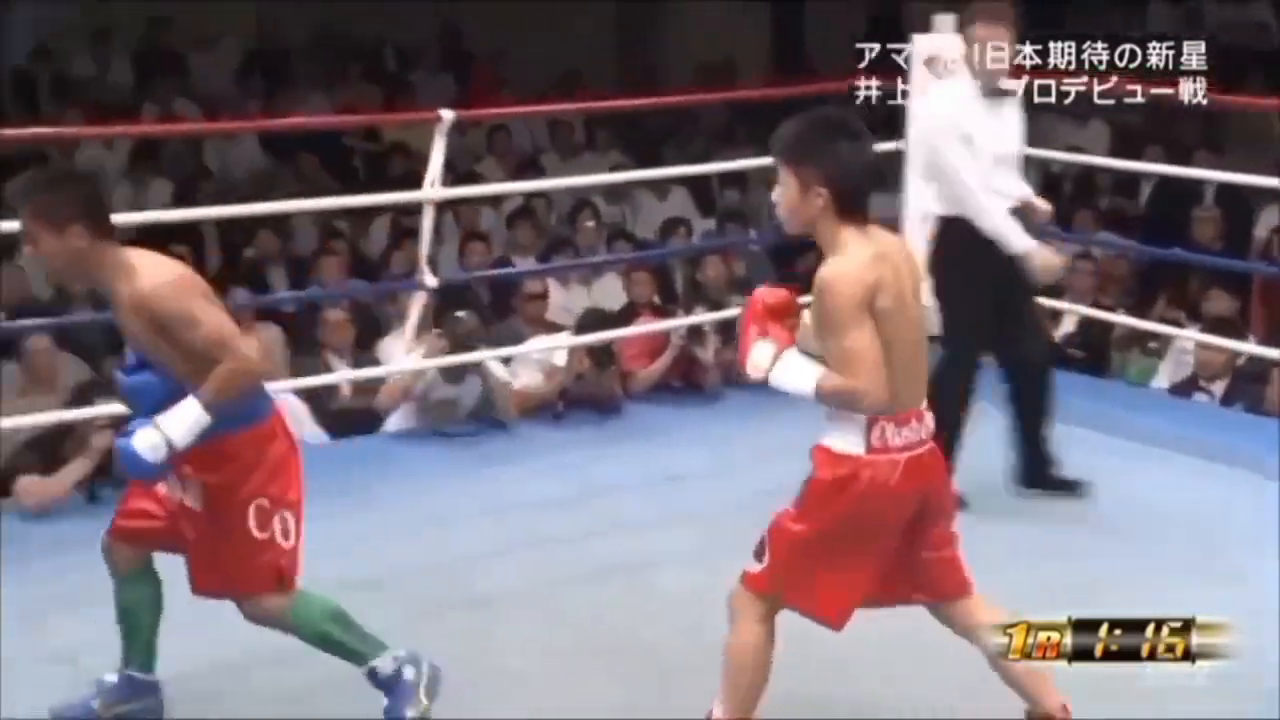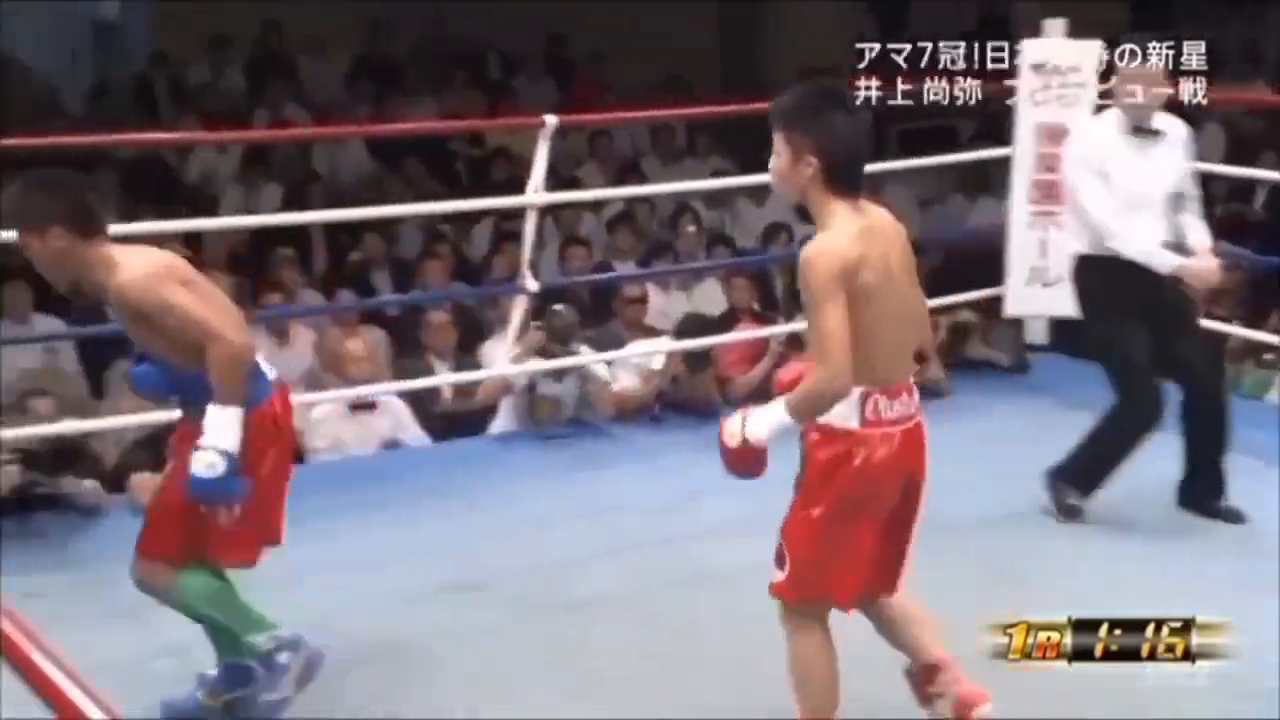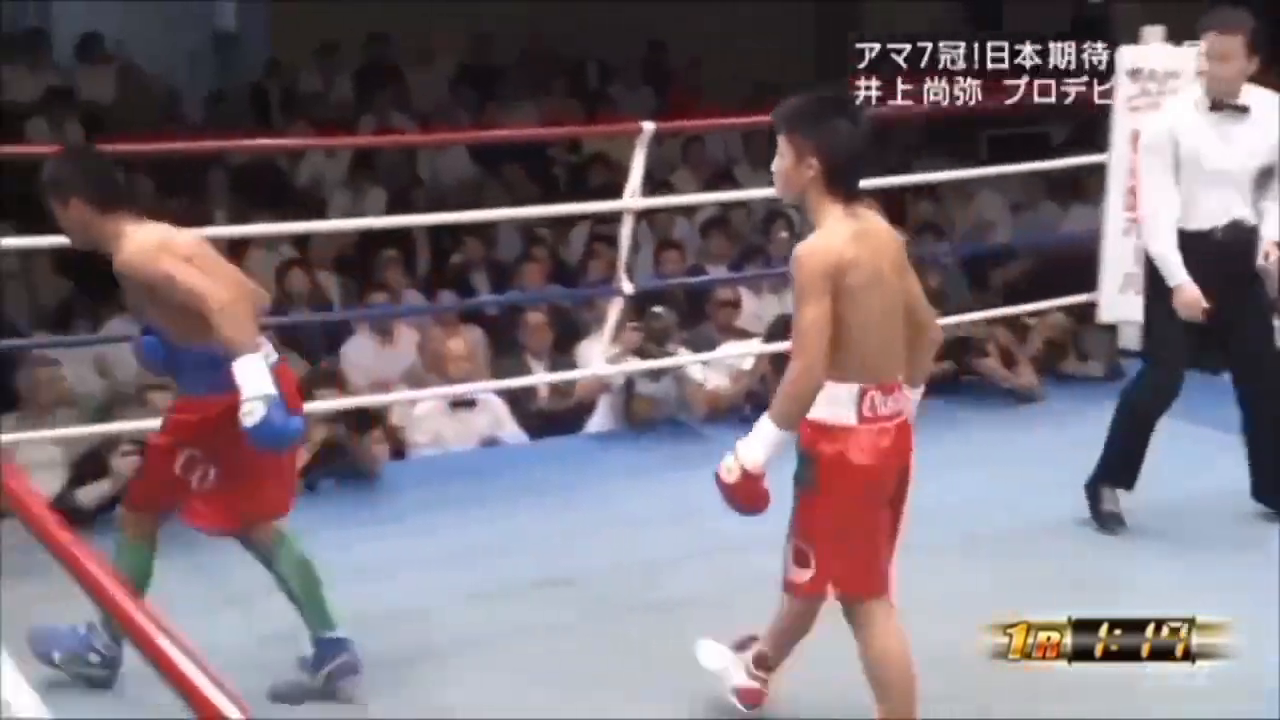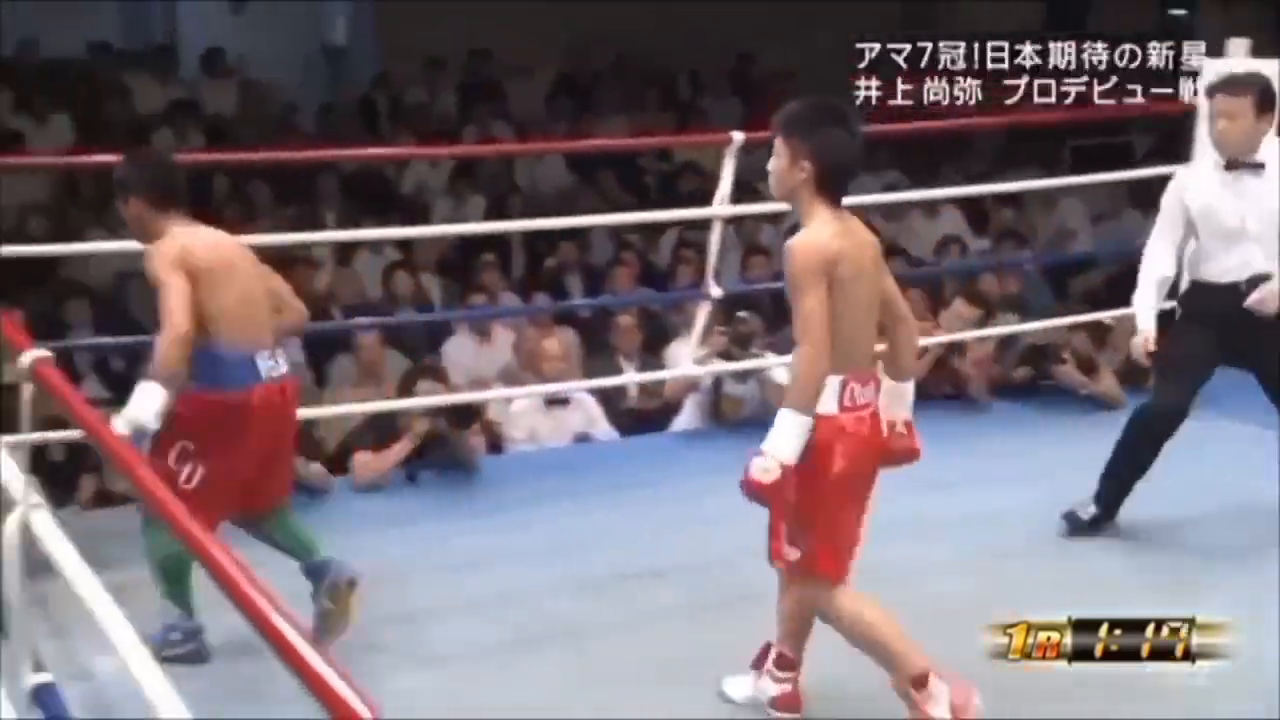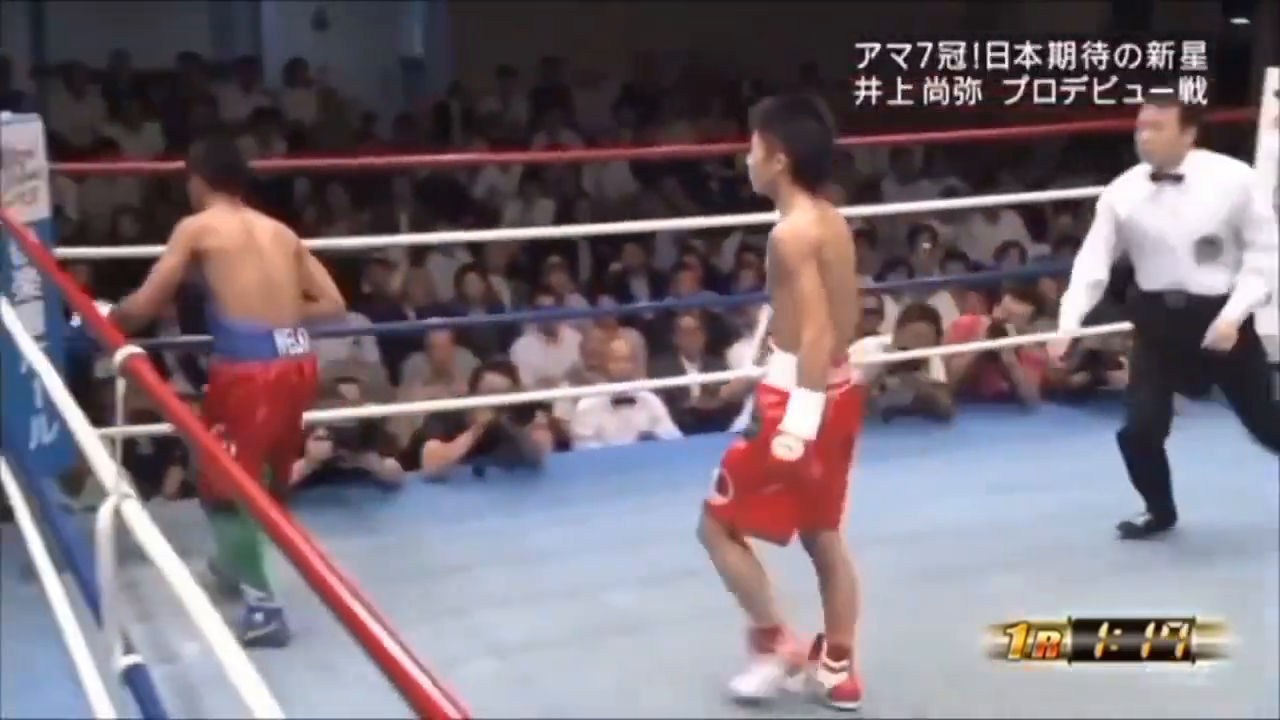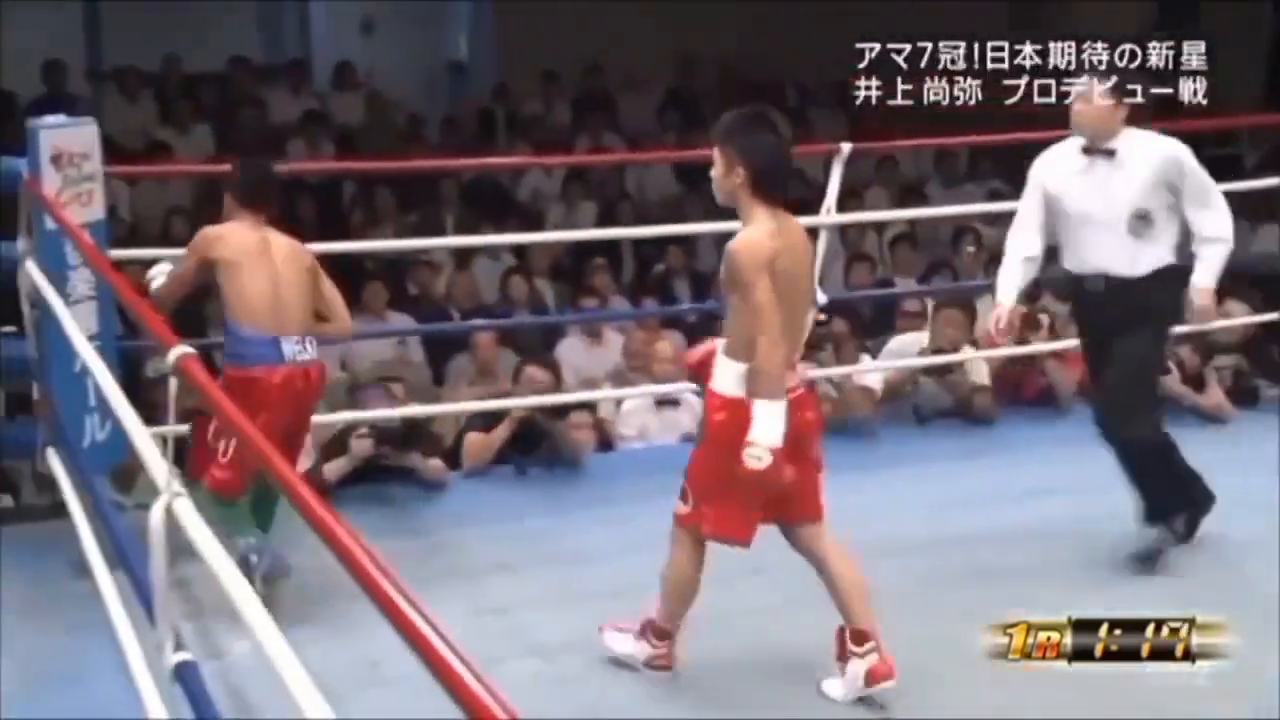
dt=0.2s
person 1, frame 1
left shoulder: (841, 276)
right shoulder: (893, 247)
left elbow: (865, 390)
left wrist: (779, 363)
right wrist: (801, 330)
left hip: (861, 465)
right hip: (918, 452)
left knee: (752, 599)
right knee: (953, 599)
person 1, frame 2
left shoulder: (826, 252)
right shoulder: (886, 226)
left elbow: (834, 379)
right elbow: (917, 330)
left wrist: (762, 423)
left hip: (851, 439)
right hip: (902, 425)
left knee: (801, 606)
right knee: (869, 587)
person 1, frame 3
left shoulder: (818, 252)
right shoulder: (883, 232)
left elbow: (807, 373)
right elbow: (926, 327)
left wrist: (752, 450)
left hip: (843, 436)
right hip: (886, 426)
left knee: (864, 598)
right knee: (807, 567)
person 1, frame 4
left shoulder: (807, 246)
right shoulder: (858, 235)
left elbow: (813, 359)
right elbow: (905, 325)
left wrist: (776, 448)
right wrist: (898, 409)
left hip: (828, 424)
right hip: (864, 416)
left knee: (821, 586)
right knee: (805, 563)
person 1, frame 5
left shoulder: (791, 233)
right shoulder: (831, 222)
left elbow: (816, 332)
left wrist: (799, 427)
left hip: (796, 404)
right hip: (836, 393)
left knee: (721, 525)
right knee: (823, 534)
left ankle: (775, 642)
right ankle: (838, 667)
person 1, frame 6
left shoulder: (748, 247)
right shoulder: (796, 233)
left elbow: (768, 345)
left wrist: (764, 437)
left hip: (746, 405)
right hip: (795, 395)
left knee: (691, 531)
right knee: (809, 532)
left ankle: (656, 640)
right ankle: (866, 653)
person 2, frame 1
left shoulder: (150, 288)
right shoulder: (122, 283)
left elbow: (244, 363)
left wrist: (170, 428)
right wrist: (146, 380)
left hip: (242, 442)
right hip: (205, 439)
left knee: (265, 598)
right knee: (124, 548)
left ankle: (400, 672)
person 2, frame 2
left shoulder: (131, 282)
right shoulder: (134, 264)
left elbow: (233, 340)
right elbow: (225, 327)
left wrist: (218, 439)
right wrist: (173, 368)
left hip: (247, 420)
right hip: (248, 408)
left knee: (155, 568)
right knee: (193, 549)
left ankle: (279, 651)
person 2, frame 3
left shoulder: (133, 255)
right shoulder: (170, 236)
left elbow: (218, 302)
right elbow: (256, 299)
left wrist: (256, 390)
left hip: (223, 396)
right hip: (250, 383)
left knee: (136, 518)
right knee: (257, 527)
left ankle: (100, 648)
right ankle: (332, 652)
person 2, frame 4
left shoulder: (167, 253)
right shoulder: (227, 243)
left elbow: (178, 334)
right elbow: (295, 312)
left wrist: (142, 408)
left hip: (227, 393)
right hip: (275, 381)
right knee: (257, 503)
left ankle: (183, 630)
right ankle: (324, 572)
person 2, frame 5
left shoulder: (196, 229)
right shoulder: (281, 232)
left elbow: (144, 307)
right elbow: (334, 305)
left wrist: (102, 317)
left hip: (247, 367)
right hip: (299, 362)
left knee: (222, 488)
right knee: (264, 470)
left ankle: (262, 608)
right ankle: (238, 564)
person 2, frame 6
left shoulder: (212, 238)
right shoulder: (301, 251)
left elbow: (162, 299)
right elbow: (343, 326)
left wrist: (157, 280)
left hip: (254, 370)
right hip: (307, 369)
left knee: (214, 474)
left ankle: (254, 547)
right ankle: (253, 549)
person 3, frame 1
left shoulder: (1013, 100)
right shoulder: (944, 106)
right elbow: (967, 186)
left wrist: (1028, 197)
right wrist: (1028, 248)
left hip: (1005, 239)
right hip: (965, 243)
left knee: (1033, 354)
right knee: (961, 361)
left ankle: (1036, 469)
person 3, frame 2
left shoulder: (1178, 135)
right shoulder: (1088, 143)
right elbow: (1109, 227)
left wrist: (1200, 246)
right wrist: (1178, 265)
left hip: (1161, 279)
right hip: (1108, 280)
left knee: (1205, 385)
right knee: (1142, 401)
left ankle: (1202, 491)
right ankle: (1070, 480)
person 3, frame 3
right shoulder: (1171, 119)
right elbow: (1157, 207)
right wrist: (1179, 280)
left hip: (1238, 257)
right hip: (1178, 258)
right knee: (1161, 380)
right ankle: (1107, 484)
person 3, frame 4
right shoulder: (1192, 180)
right elbow: (1161, 253)
right wrist: (1144, 319)
right hip: (1209, 304)
right knee: (1162, 408)
right ankle: (1103, 504)
person 3, frame 5
left shoulder: (1234, 181)
right shoulder: (1123, 191)
right elbow: (1093, 262)
left wrist: (1235, 315)
right wrist: (1068, 323)
left hip: (1220, 319)
right hip: (1159, 316)
right knee: (1139, 427)
right ankle: (1159, 511)
person 3, frame 6
left shoulder: (1164, 154)
right shoulder: (1052, 164)
left elbow: (1212, 211)
right elbow: (1026, 234)
left wrist: (1205, 278)
right wrist: (1007, 296)
left hip: (1148, 296)
right hip: (1091, 299)
left knee: (1123, 417)
right knee: (1115, 419)
left ankle: (1166, 515)
right ankle: (1185, 501)
